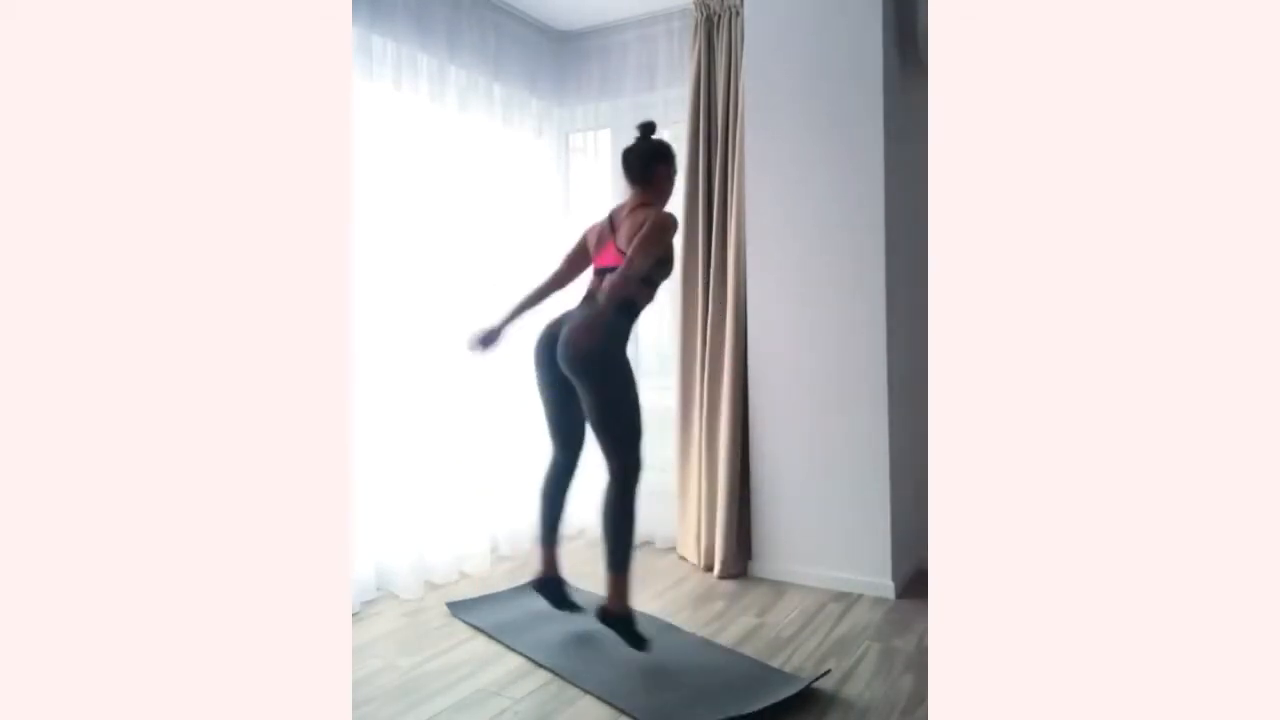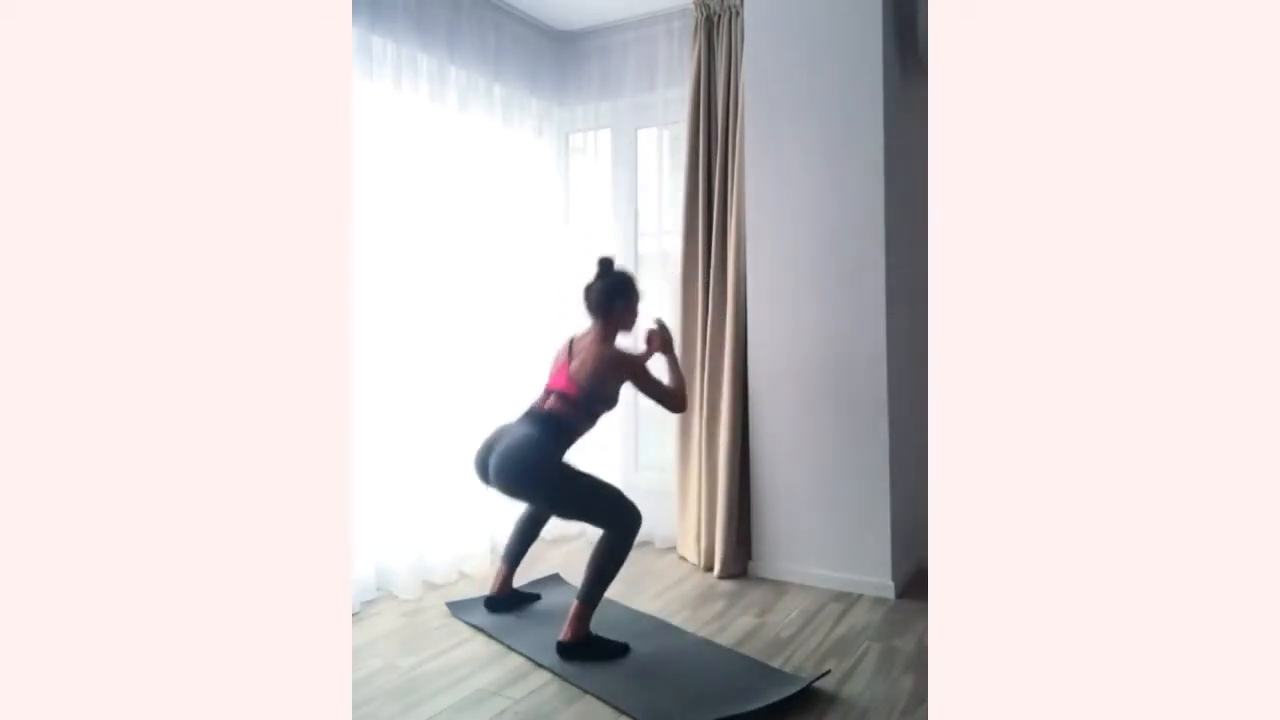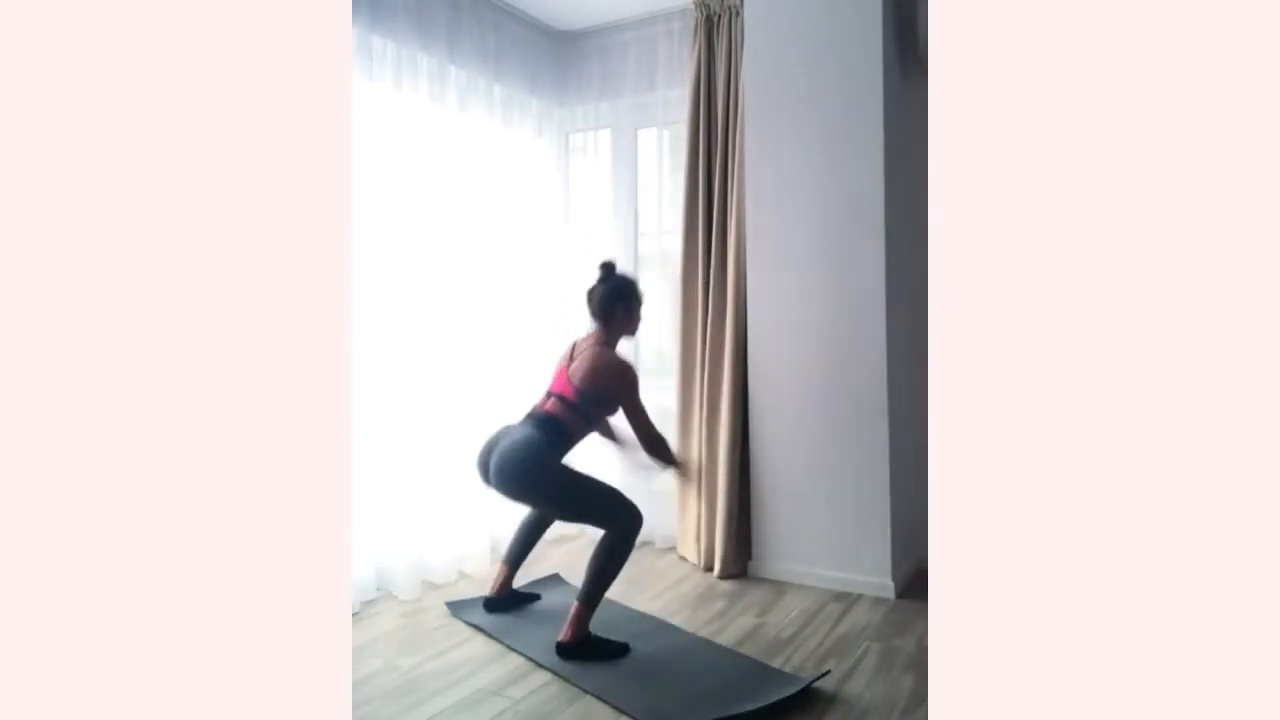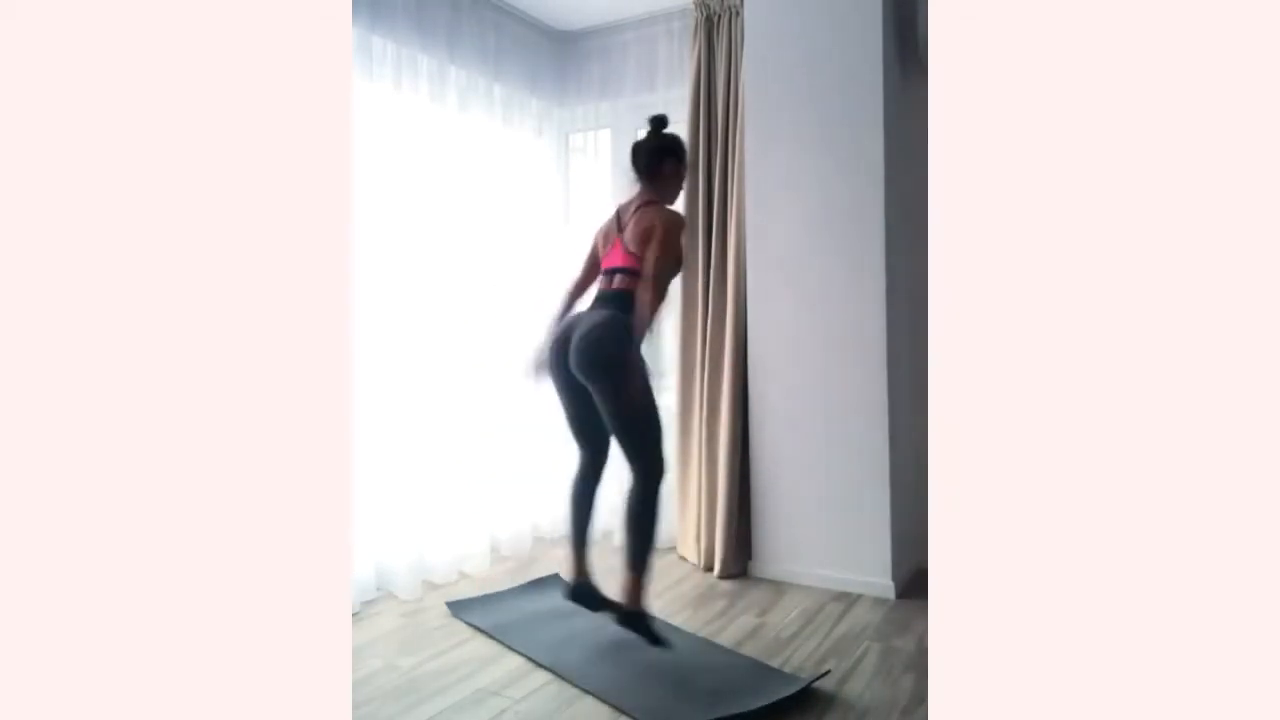
dt=0.3s
person 1, frame 1
left shoulder: (600, 226)
right shoulder: (660, 222)
left elbow: (556, 280)
right elbow: (631, 271)
left wrist: (503, 324)
right wrist: (598, 315)
left hip: (555, 338)
right hip: (596, 346)
left knee: (564, 454)
right knee: (624, 471)
left ankle: (548, 570)
right ankle: (616, 602)
person 1, frame 2
left shoulder: (573, 344)
right shoulder: (616, 358)
right elbow: (677, 402)
left wrist: (645, 356)
right wrist: (669, 354)
left hip: (494, 450)
right hip: (524, 462)
left knee: (545, 498)
right knee: (623, 519)
left ankle: (500, 589)
right ankle: (575, 633)
person 1, frame 3
left shoulder: (576, 347)
right shoulder: (615, 367)
right elbow: (647, 436)
left wrist: (622, 442)
right wrist: (676, 464)
left hip: (496, 451)
right hip: (523, 464)
left knee: (550, 501)
right knee: (625, 520)
left ankle: (500, 589)
right ankle: (575, 634)
person 1, frame 4
left shoulder: (613, 219)
right shoulder: (668, 221)
right elbow: (651, 288)
left wrist: (558, 336)
right wrist: (633, 349)
left hip: (574, 338)
right hip: (607, 348)
left knee: (593, 459)
right knee: (649, 470)
left ankle: (579, 578)
right ankle: (632, 601)
